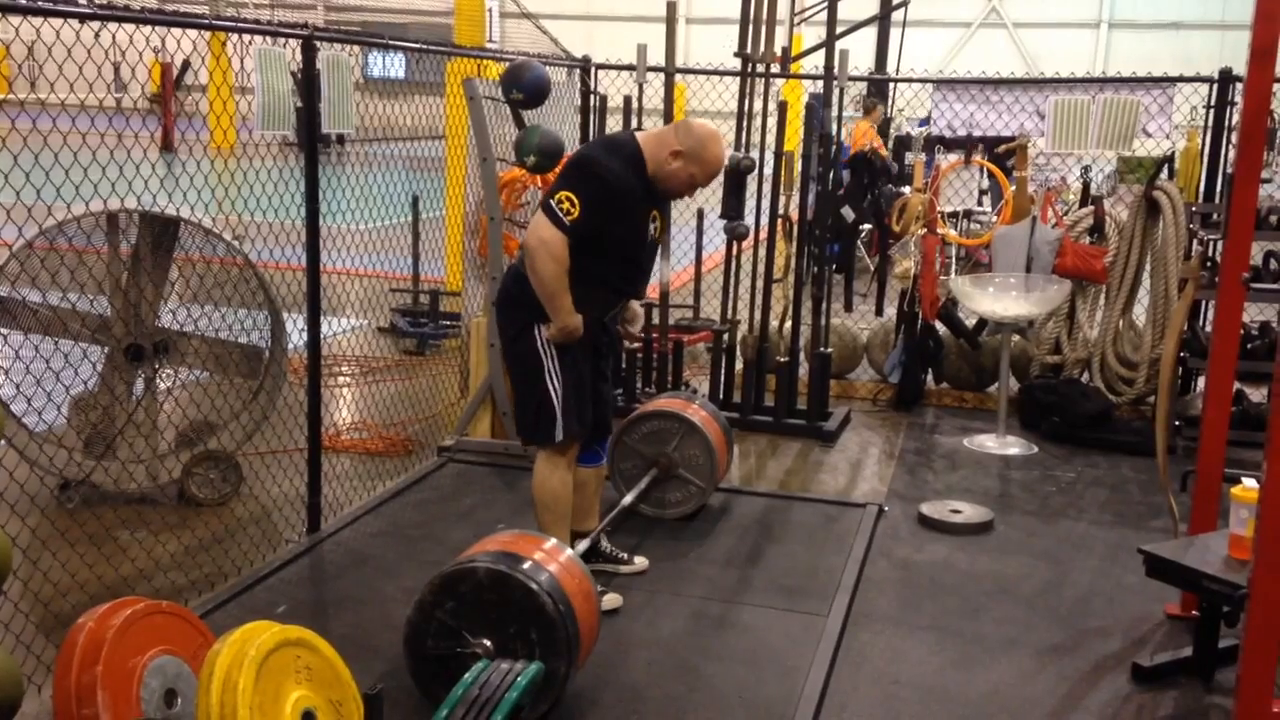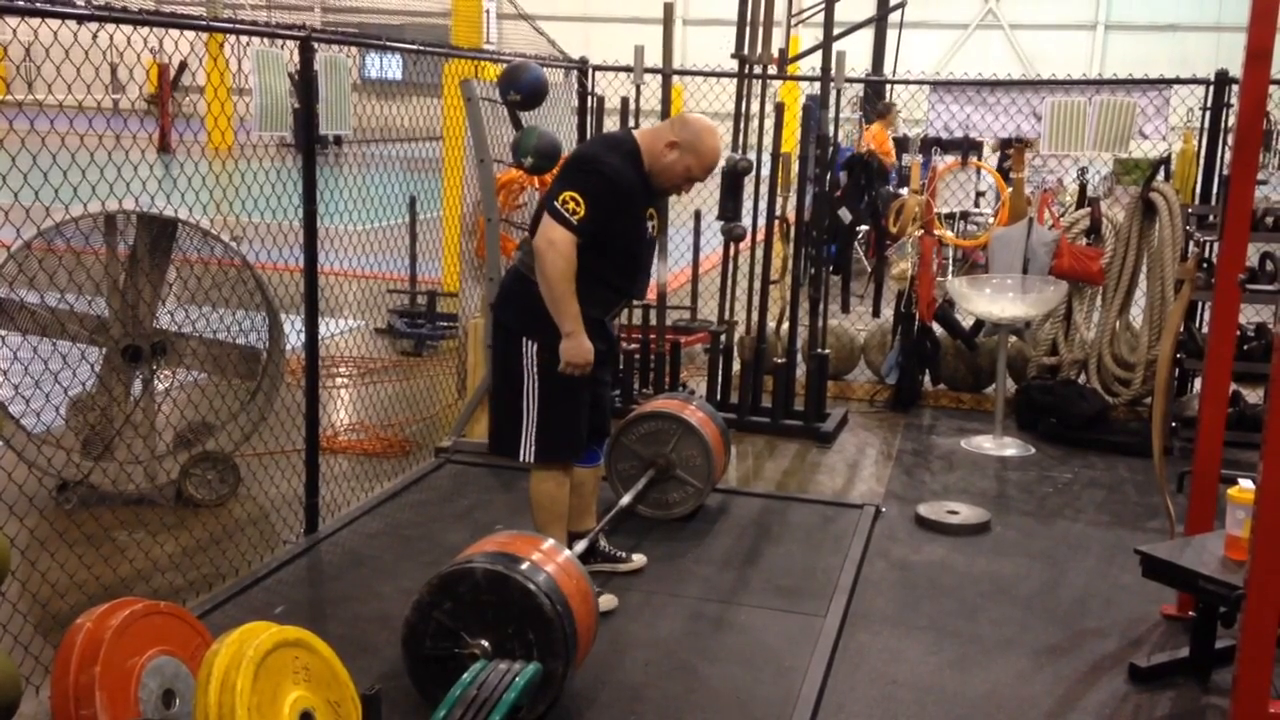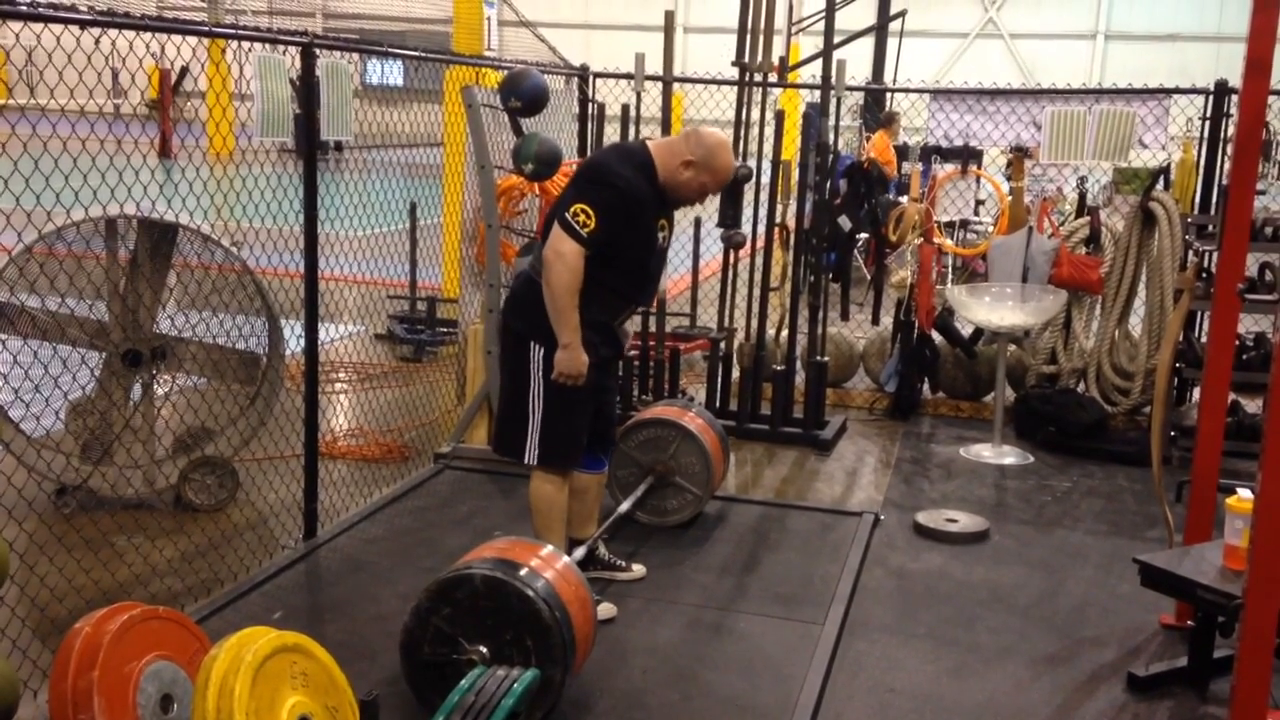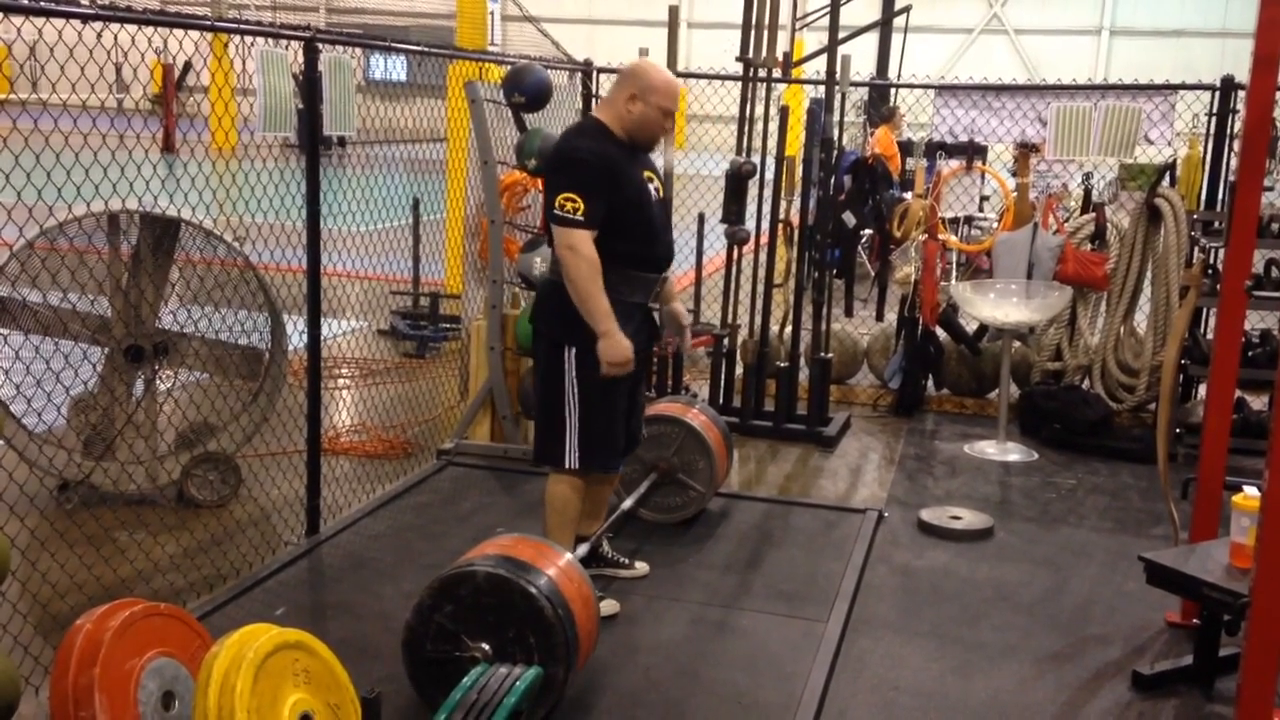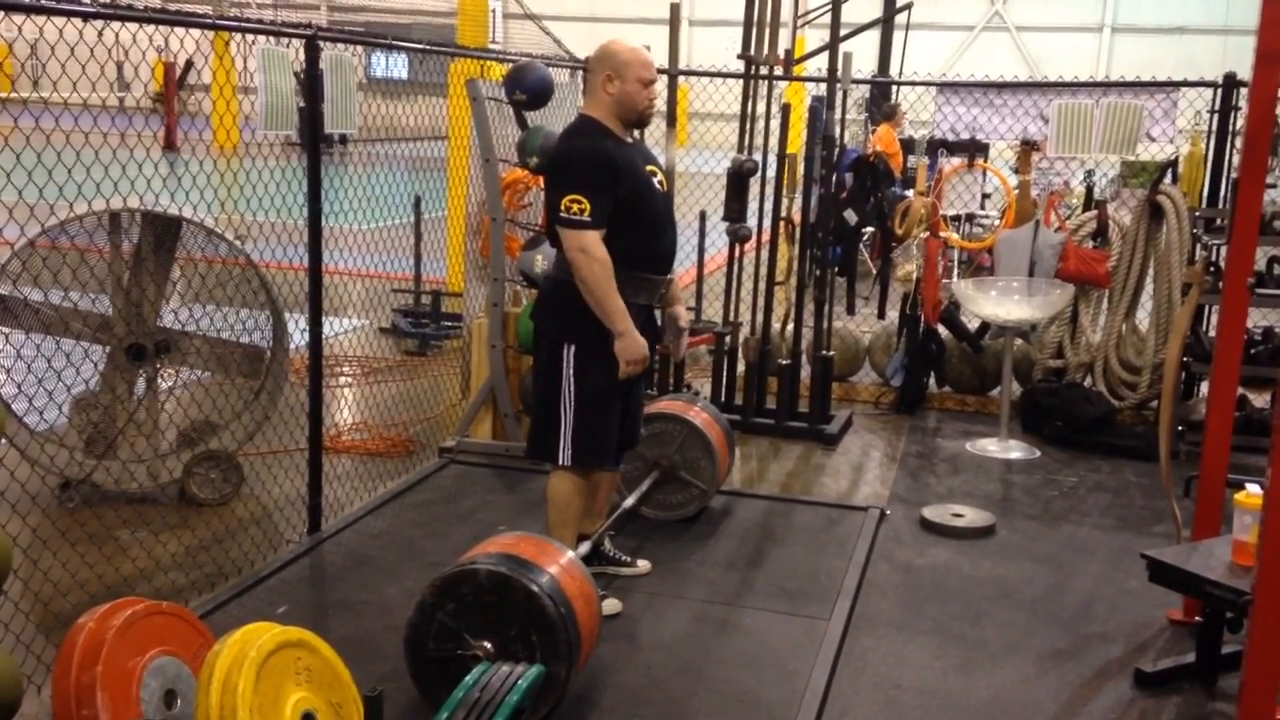
dt=1s
person 1, frame 1
left shoulder: (649, 177)
right shoulder: (604, 171)
right elbow: (542, 240)
left wrist: (625, 300)
right wrist: (562, 319)
left hip: (590, 316)
right hip: (545, 317)
left knee: (593, 435)
right knee: (562, 440)
left ankle: (587, 544)
person 1, frame 2
left shoulder: (642, 175)
right shoulder: (603, 168)
right elbow: (551, 243)
right wrist: (570, 334)
left hip: (586, 321)
right hip: (545, 323)
left knee: (589, 438)
right knee: (554, 449)
left ankle: (585, 544)
person 1, frame 3
left shoulder: (654, 183)
right shoulder: (615, 178)
right elbow: (561, 253)
left wrist: (613, 327)
right wrist: (568, 344)
left hip: (594, 328)
right hip: (552, 327)
left knee: (594, 446)
right knee: (555, 454)
left ankle: (584, 551)
person 1, frame 4
left shoulder: (633, 151)
right shoulder: (583, 154)
right elbow: (574, 248)
left wrist: (669, 299)
right wrist: (607, 332)
left hip: (628, 317)
right hip: (584, 326)
left knee: (613, 446)
right knee: (576, 455)
left ankle: (589, 546)
person 1, frame 5
left shoulder: (629, 146)
right shoulder: (583, 151)
right elbow: (583, 248)
left wrist: (672, 302)
right wrist: (622, 330)
left hip: (627, 317)
right hip: (587, 322)
left knee: (611, 444)
right knee: (576, 451)
left ankle: (593, 544)
